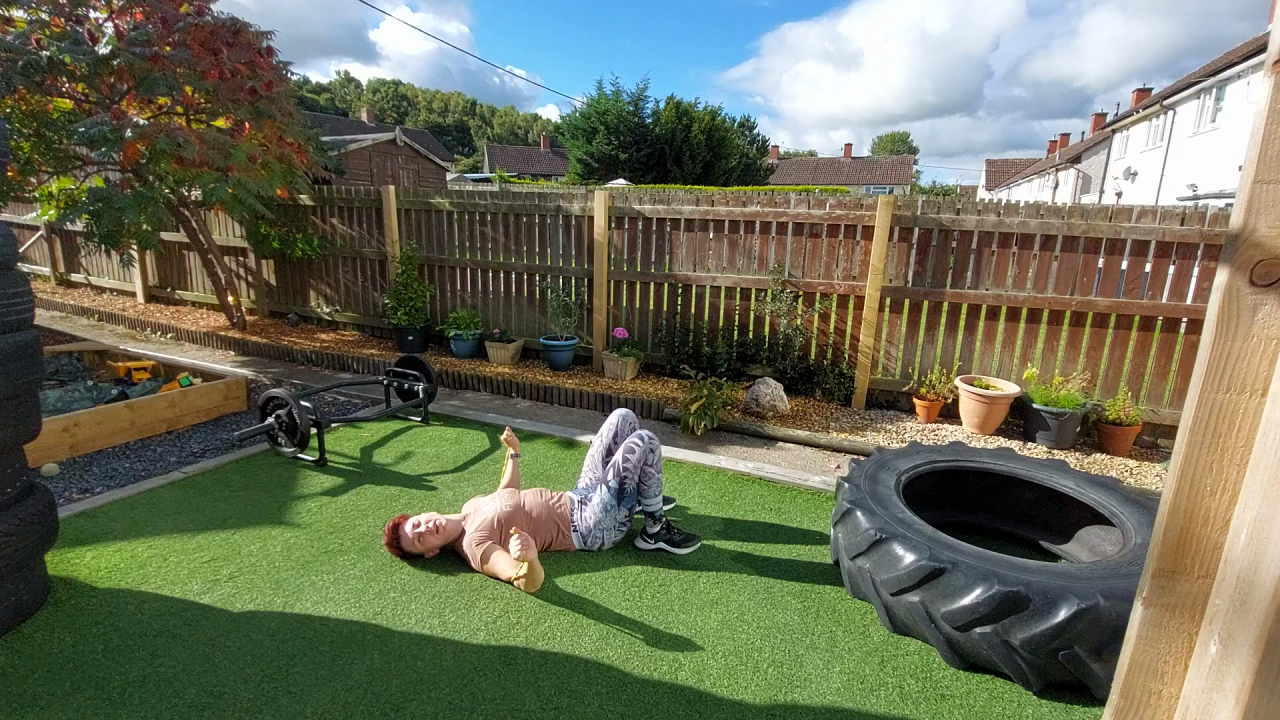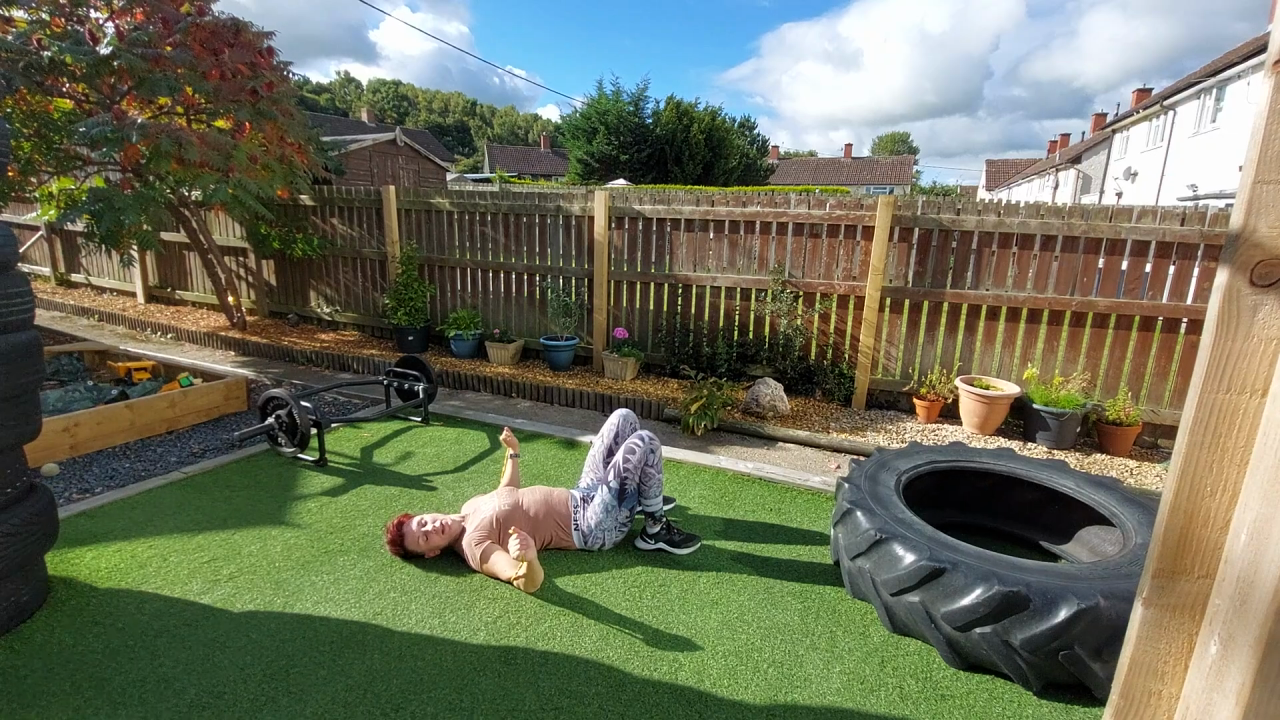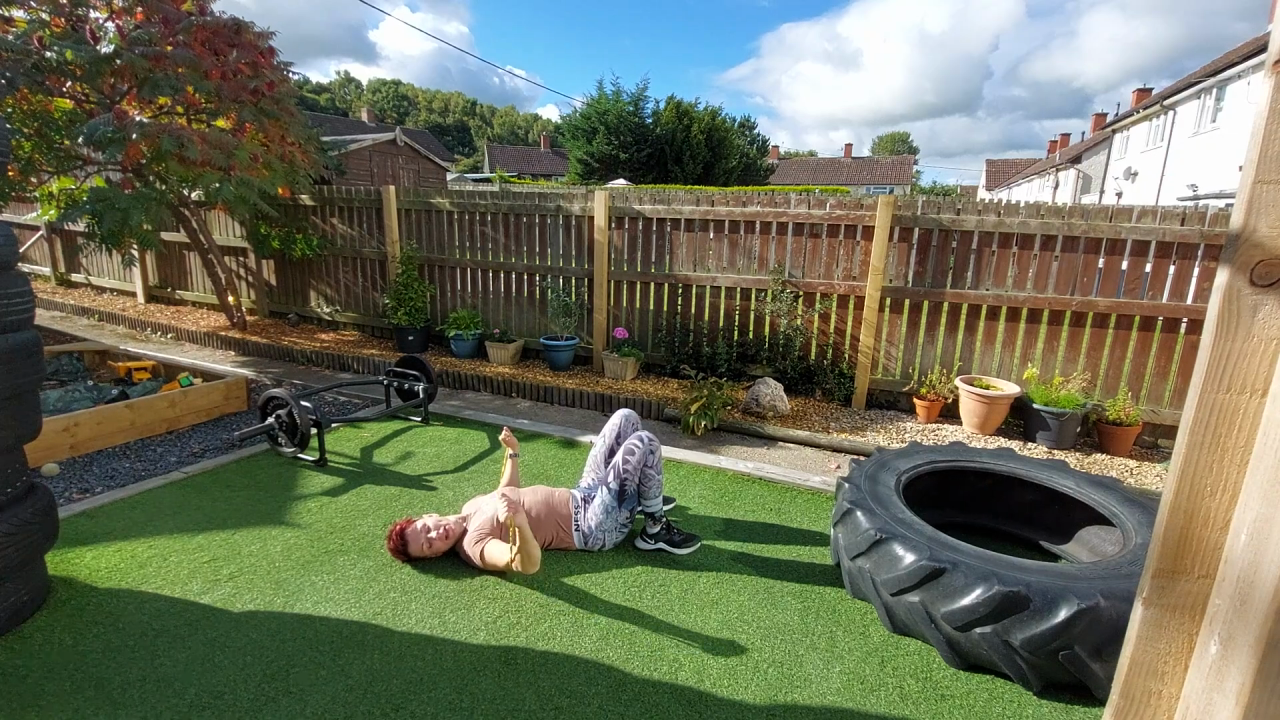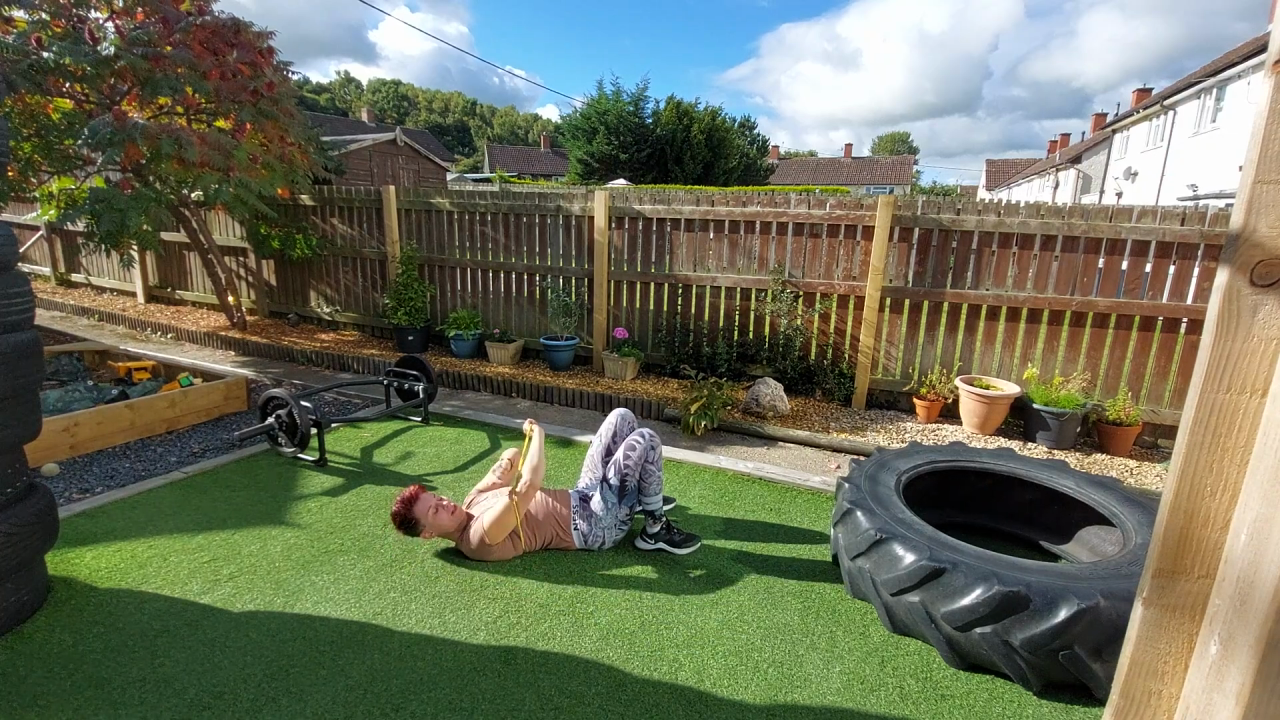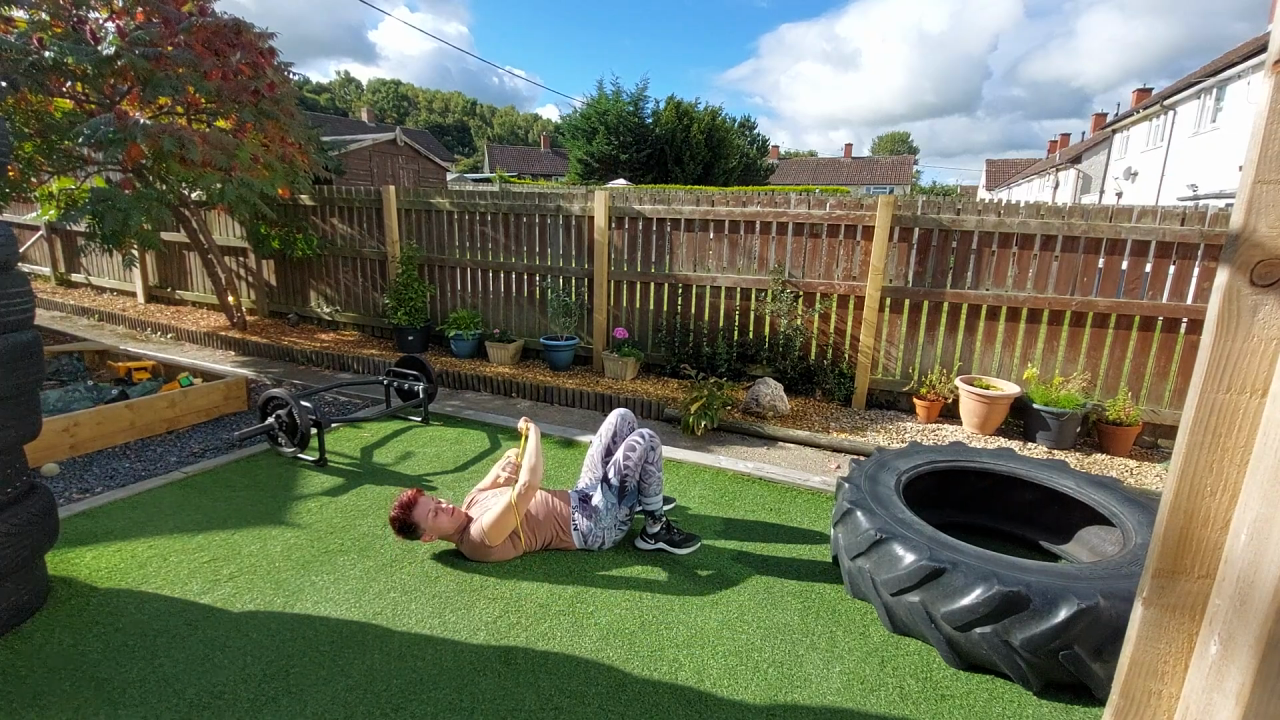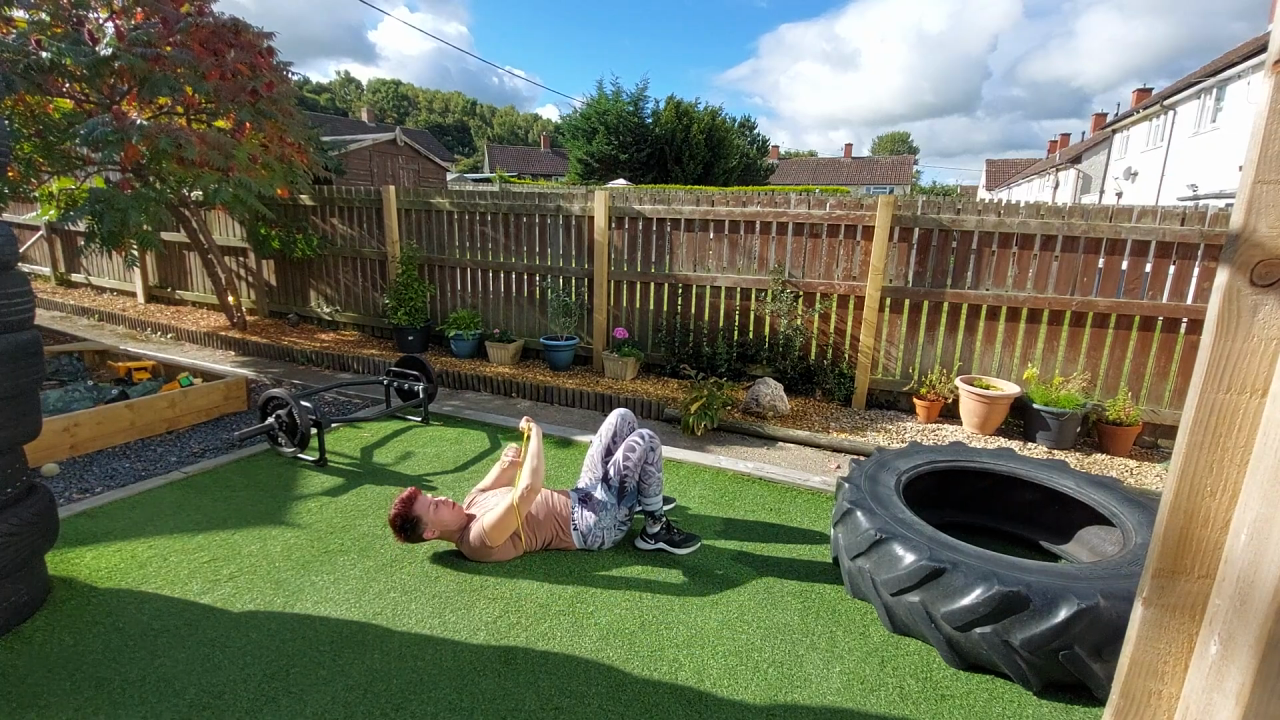
dt=0.7s
person 1, frame 1
left shoulder: (471, 507)
right shoulder: (474, 546)
right elbow: (529, 583)
left wrist: (513, 452)
right wrist: (529, 557)
left hip: (579, 499)
right hip: (593, 525)
left knee: (623, 417)
right knee: (644, 441)
left ankle: (644, 497)
right ankle: (656, 530)
person 1, frame 2
left shoulder: (471, 507)
right shoulder: (474, 545)
right elbow: (530, 583)
left wrist: (513, 452)
right wrist: (528, 557)
left hip: (581, 498)
right hip: (594, 526)
left knee: (624, 417)
right knee: (645, 442)
left ankle: (645, 497)
right ankle: (656, 530)
person 1, frame 3
left shoulder: (470, 508)
right shoulder: (474, 546)
right elbow: (529, 565)
left wrist: (512, 453)
right wrist: (518, 521)
left hip: (582, 497)
right hip: (595, 525)
left knee: (626, 418)
right knee: (644, 443)
left ankle: (645, 497)
right ankle: (656, 531)
person 1, frame 4
left shoulder: (473, 502)
right shoulder: (479, 538)
left elbow: (512, 460)
right elbow: (530, 484)
left wrist: (504, 464)
right wrist: (537, 433)
left hip: (581, 500)
right hip: (595, 527)
left knee: (622, 417)
right knee: (645, 440)
left ankle: (644, 496)
right ankle: (656, 530)
person 1, frame 5
left shoulder: (472, 503)
right shoulder: (480, 540)
left elbow: (513, 457)
right elbow: (528, 487)
left wrist: (507, 466)
right wrist: (534, 432)
left hip: (581, 500)
right hip: (595, 526)
left knee: (622, 417)
right knee: (645, 440)
left ankle: (644, 497)
right ankle: (657, 530)
person 1, frame 6
left shoulder: (473, 503)
right shoulder: (479, 540)
left elbow: (510, 465)
right elbow: (530, 489)
left wrist: (509, 457)
right wrist: (535, 433)
left hip: (580, 500)
right hip: (593, 526)
left knee: (622, 417)
right knee: (645, 440)
left ankle: (644, 496)
right ankle: (656, 530)
